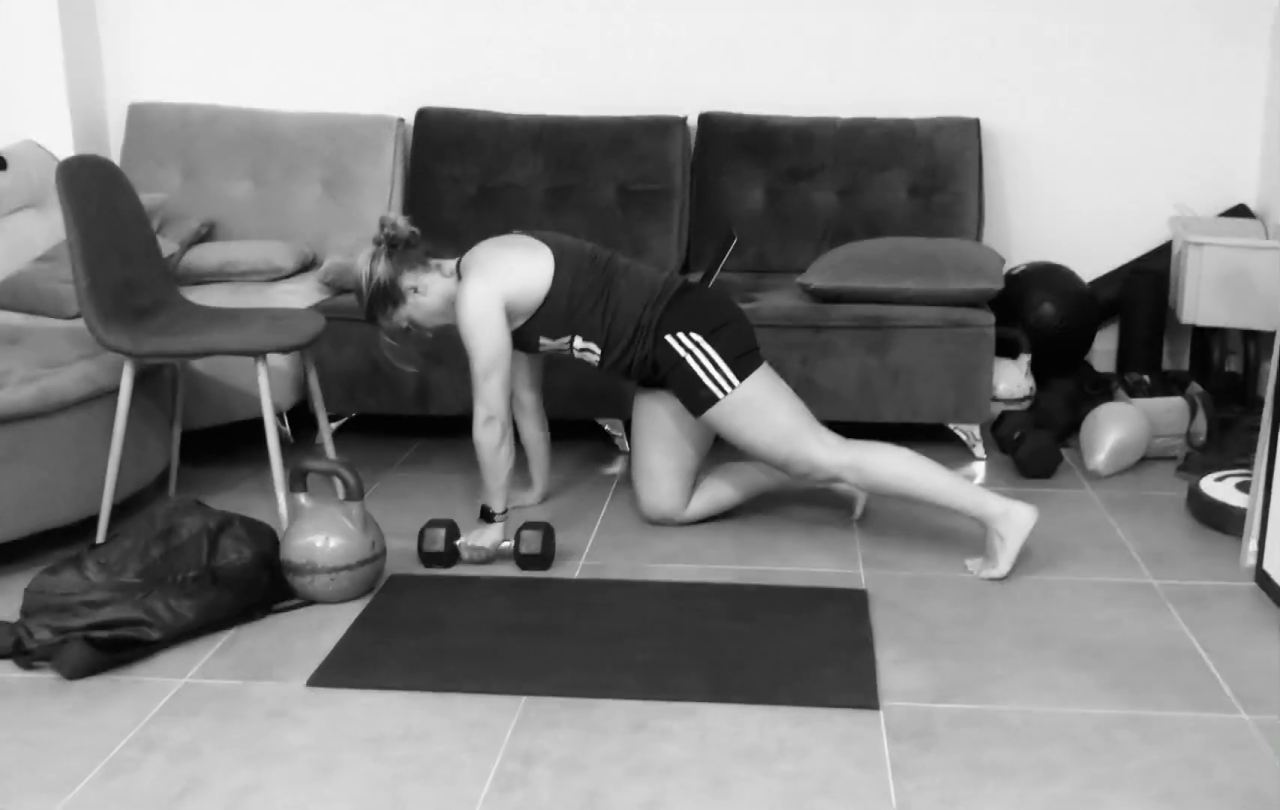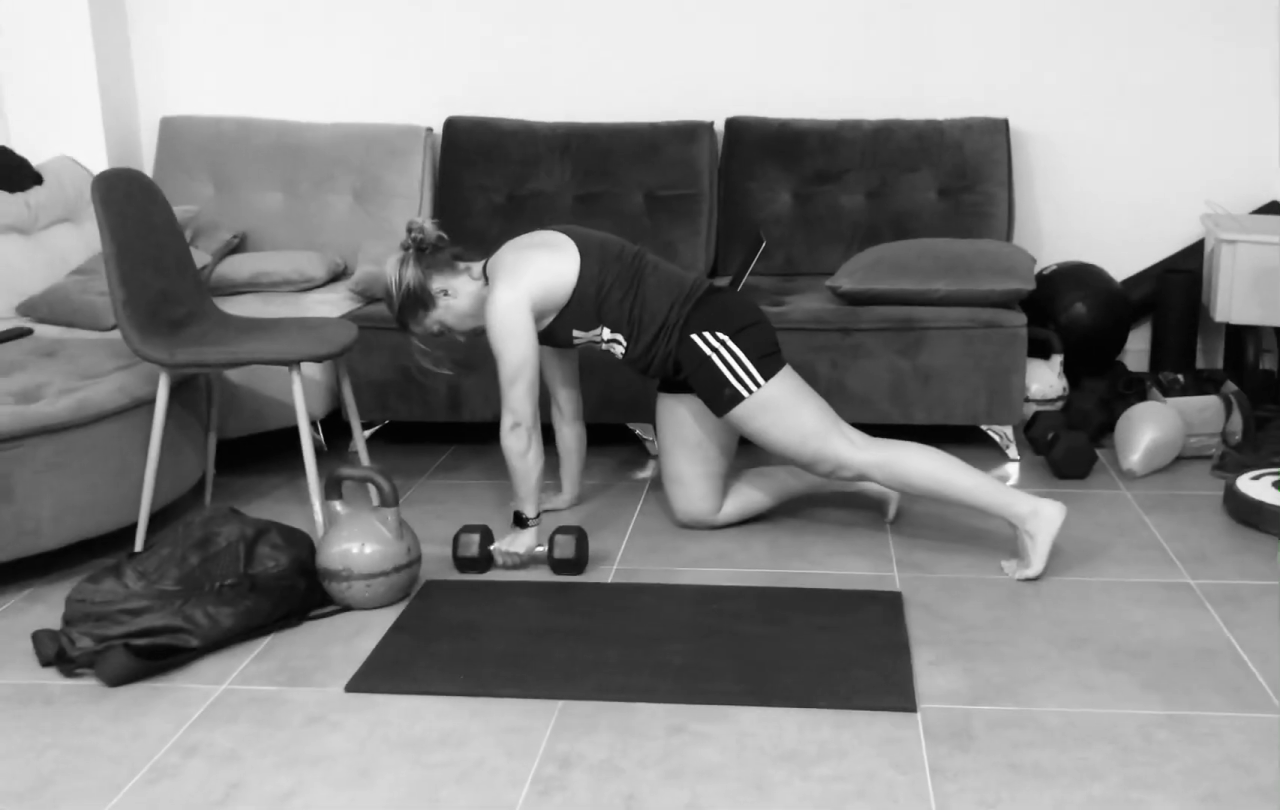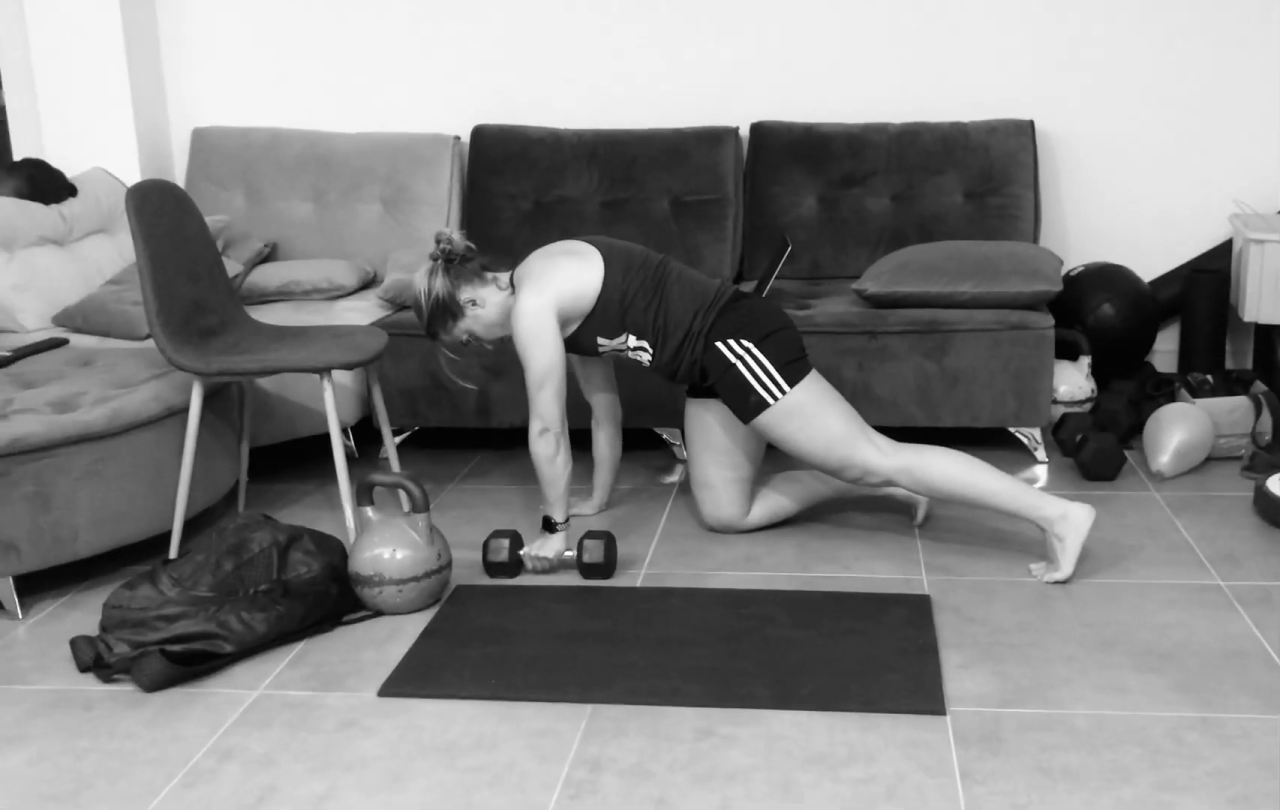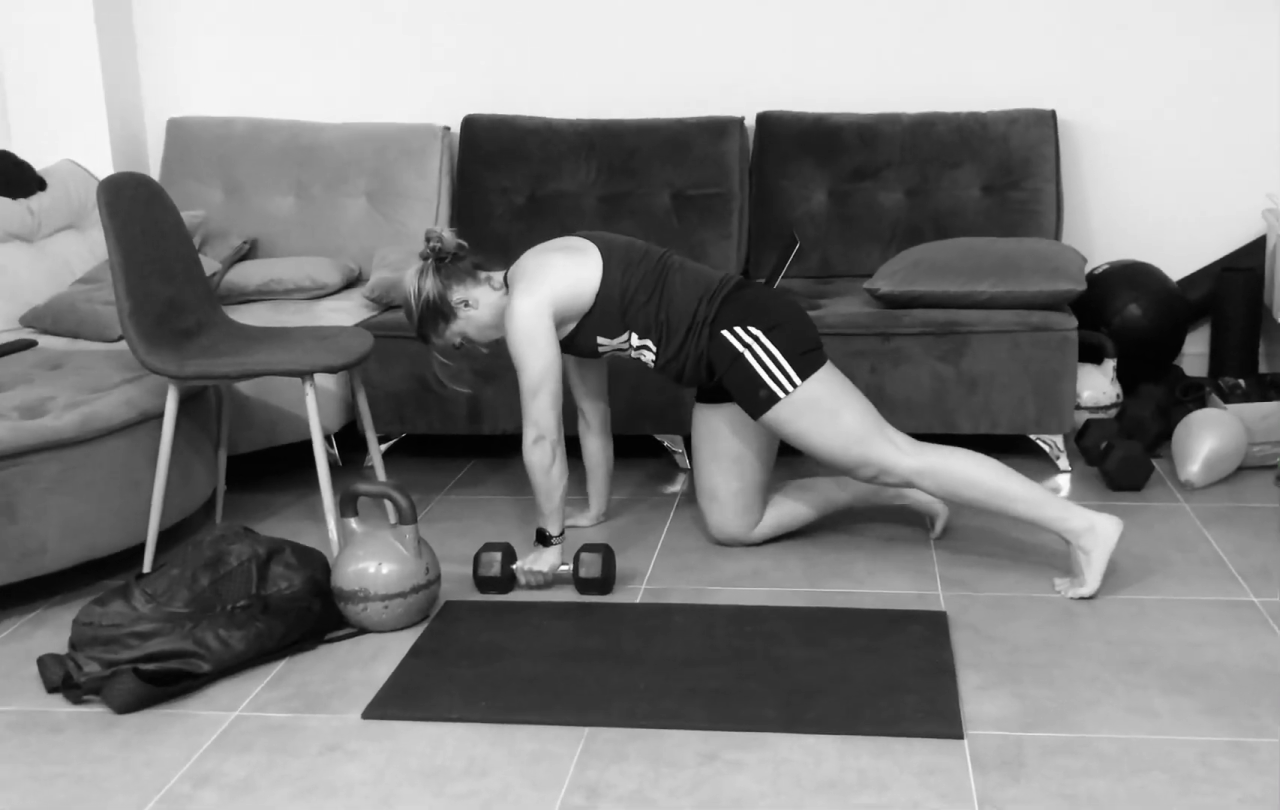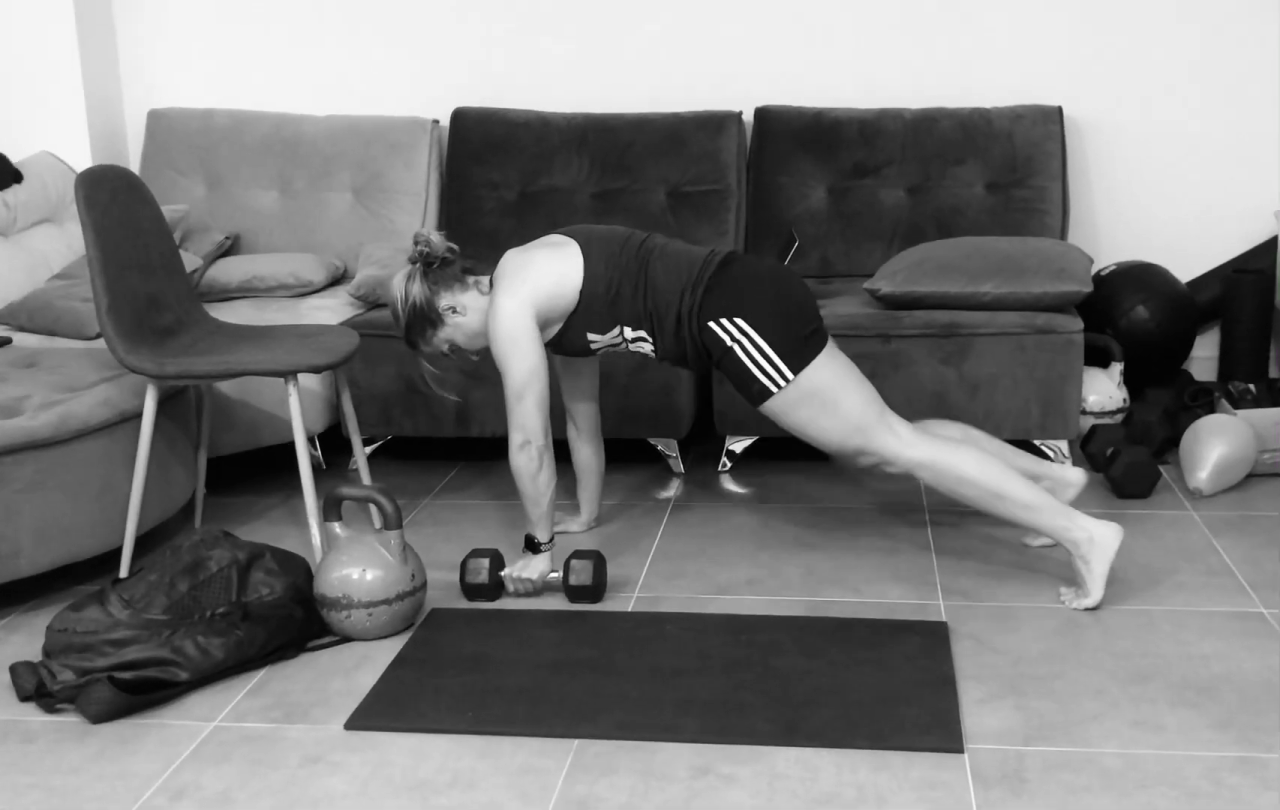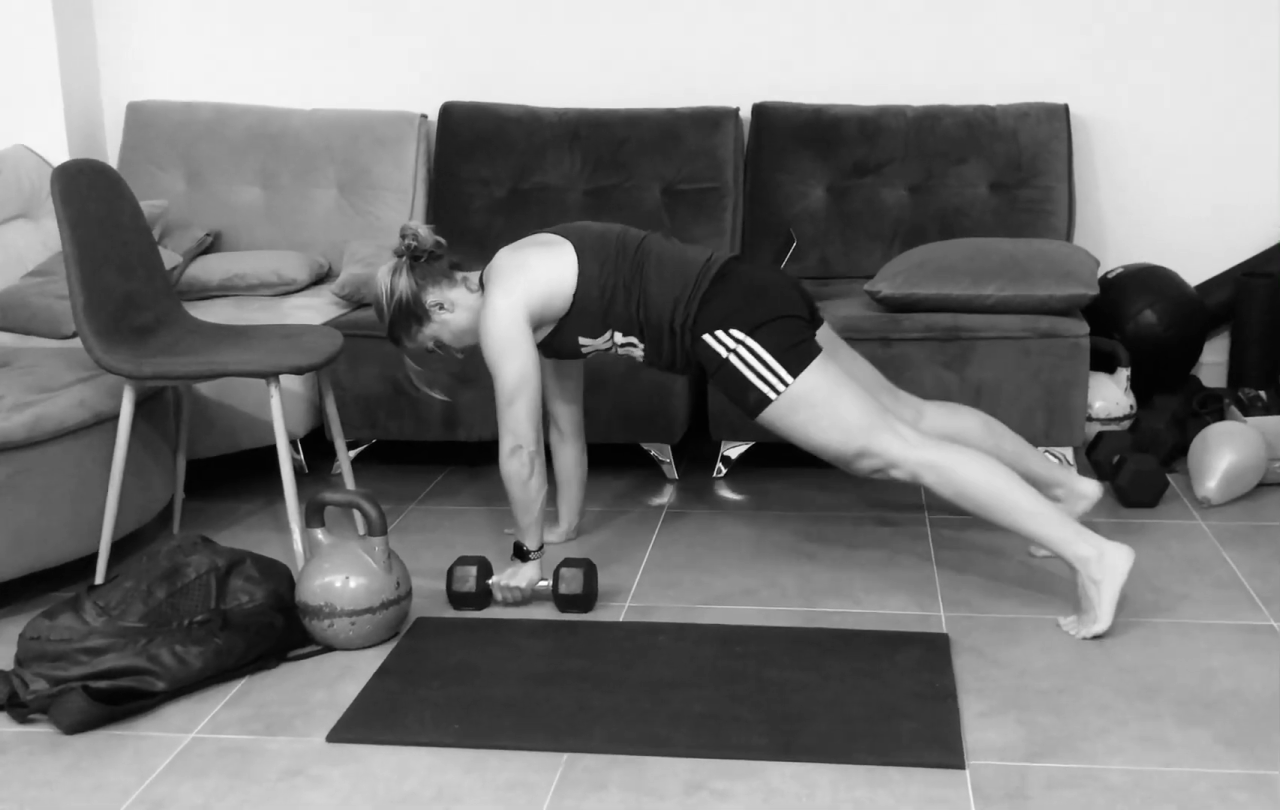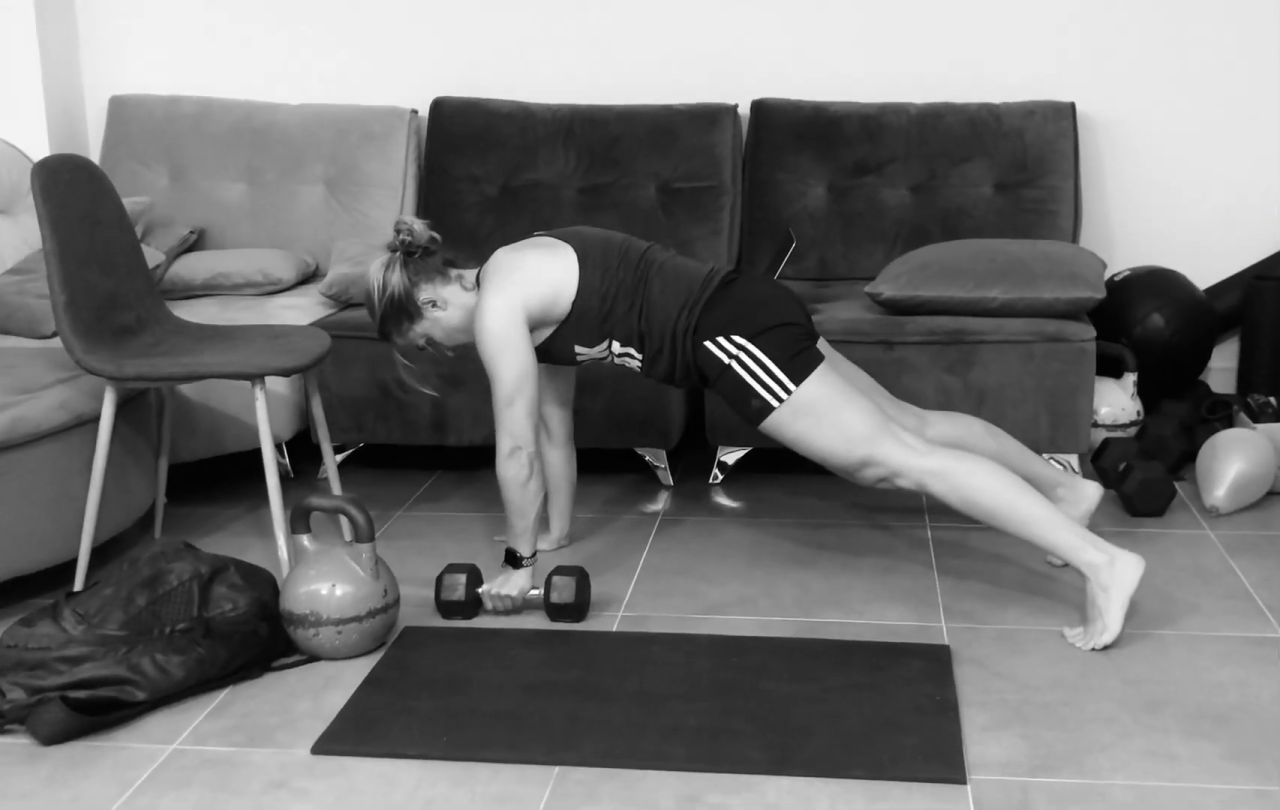
dt=0.5s
person 1, frame 1
left shoulder: (475, 293)
right shoulder: (496, 276)
left elbow: (491, 419)
right elbow: (524, 396)
left wrist: (491, 517)
right wrist: (537, 488)
left hip: (688, 333)
right hip: (667, 350)
left knee: (819, 452)
right knee: (664, 504)
left ankle: (1000, 512)
right ankle: (804, 476)
person 1, frame 2
left shoulder: (505, 294)
right shoulder: (526, 280)
left elbow: (518, 424)
right elbow: (564, 397)
left wrist: (524, 521)
right wrist: (568, 492)
left hip: (710, 334)
right hip: (686, 352)
left knee: (844, 449)
right knee: (698, 509)
left ankle: (1028, 511)
right ankle: (848, 483)
person 1, frame 3
left shoulder: (530, 302)
right shoulder: (557, 287)
left elbow: (546, 430)
right elbow: (603, 400)
left wrist: (553, 526)
right wrist: (597, 498)
left hip: (737, 339)
right hip: (718, 354)
left knee: (872, 455)
right knee: (726, 513)
left ankle: (1058, 514)
right ankle: (877, 485)
person 1, frame 4
left shoulder: (525, 302)
right shoulder: (554, 289)
left elbow: (542, 435)
right elbow: (592, 406)
left wrist: (548, 538)
right wrist: (594, 509)
left hip: (746, 331)
right hip: (725, 351)
left knee: (889, 453)
right knee: (733, 525)
left ankle: (1083, 525)
right ankle: (896, 489)
person 1, frame 5
left shoulder: (508, 306)
right shoulder: (542, 289)
left elbow: (529, 442)
right elbow: (582, 409)
left wrist: (537, 545)
right wrist: (586, 515)
left hip: (739, 309)
right hip: (749, 291)
left knee: (888, 444)
right knee: (884, 432)
left ankle: (1083, 533)
right ankle: (1051, 477)
person 1, frame 6
left shoulder: (501, 305)
right shoulder: (535, 290)
left elbow: (519, 445)
right elbow: (563, 416)
left wrist: (528, 553)
right wrist: (565, 525)
left hip: (732, 320)
right hip: (748, 294)
left knee: (892, 450)
right knee: (905, 414)
left ankle: (1091, 555)
right ankle: (1067, 486)
person 1, frame 7
left shoulder: (496, 306)
right shoulder: (524, 284)
left elbow: (515, 448)
right elbow: (553, 420)
left wrist: (519, 561)
right wrist: (556, 530)
left hip: (732, 331)
right hip: (743, 316)
left knee: (898, 459)
right knee: (905, 423)
left ankle: (1102, 562)
right ankle: (1067, 488)
